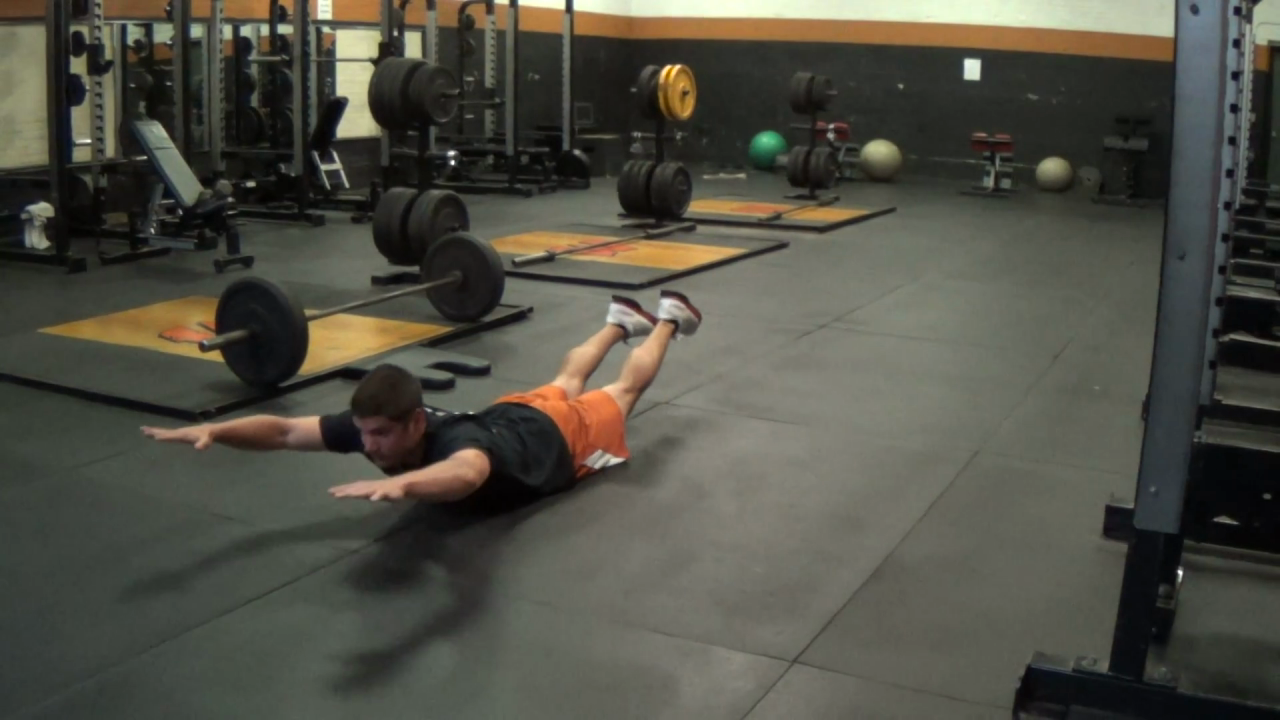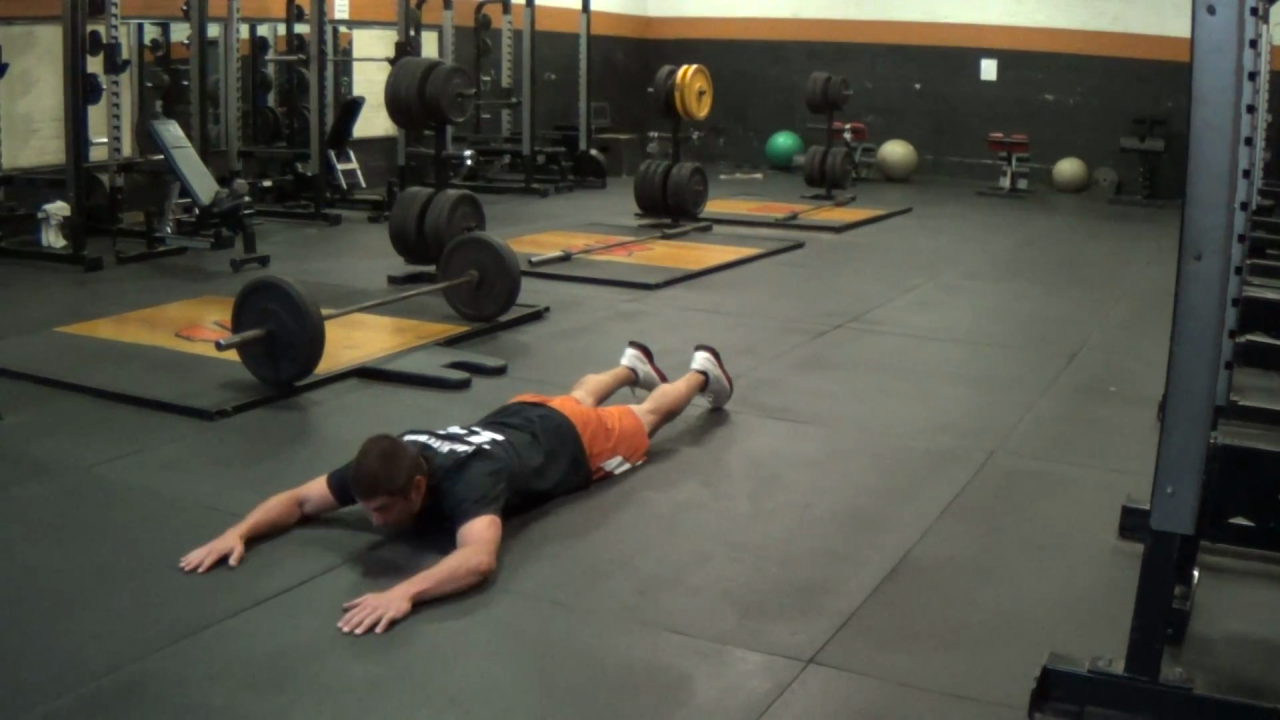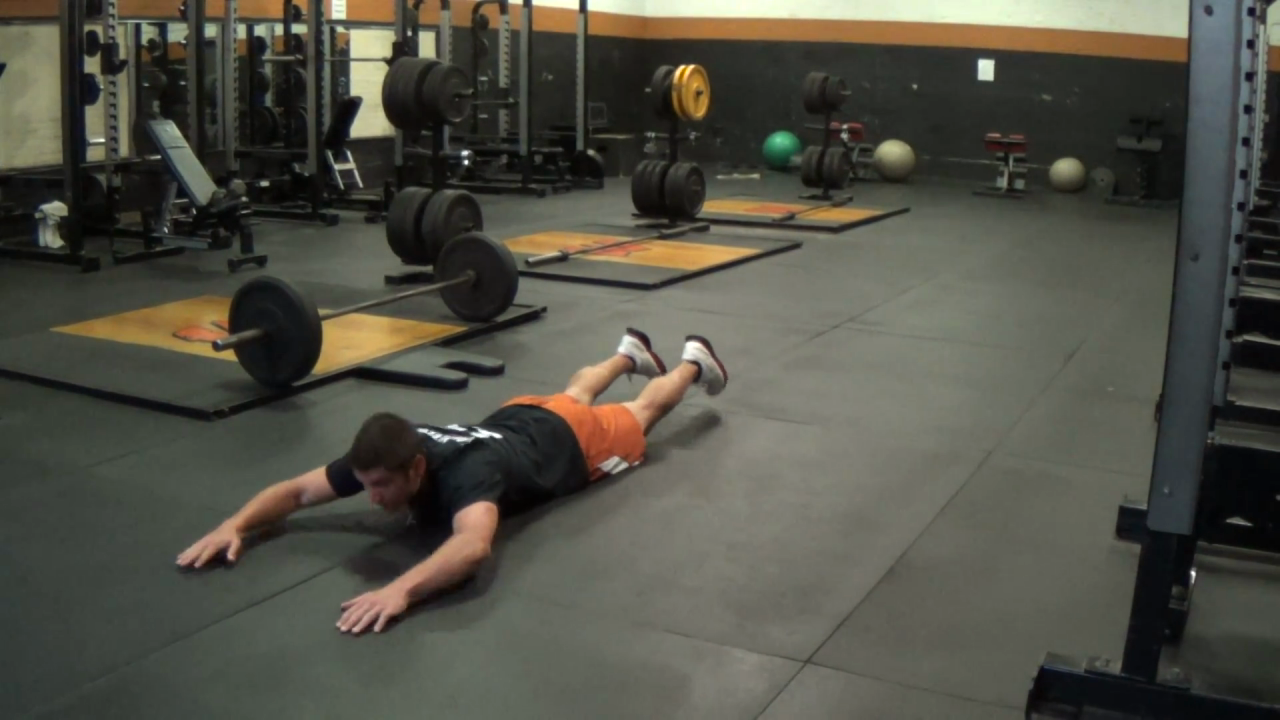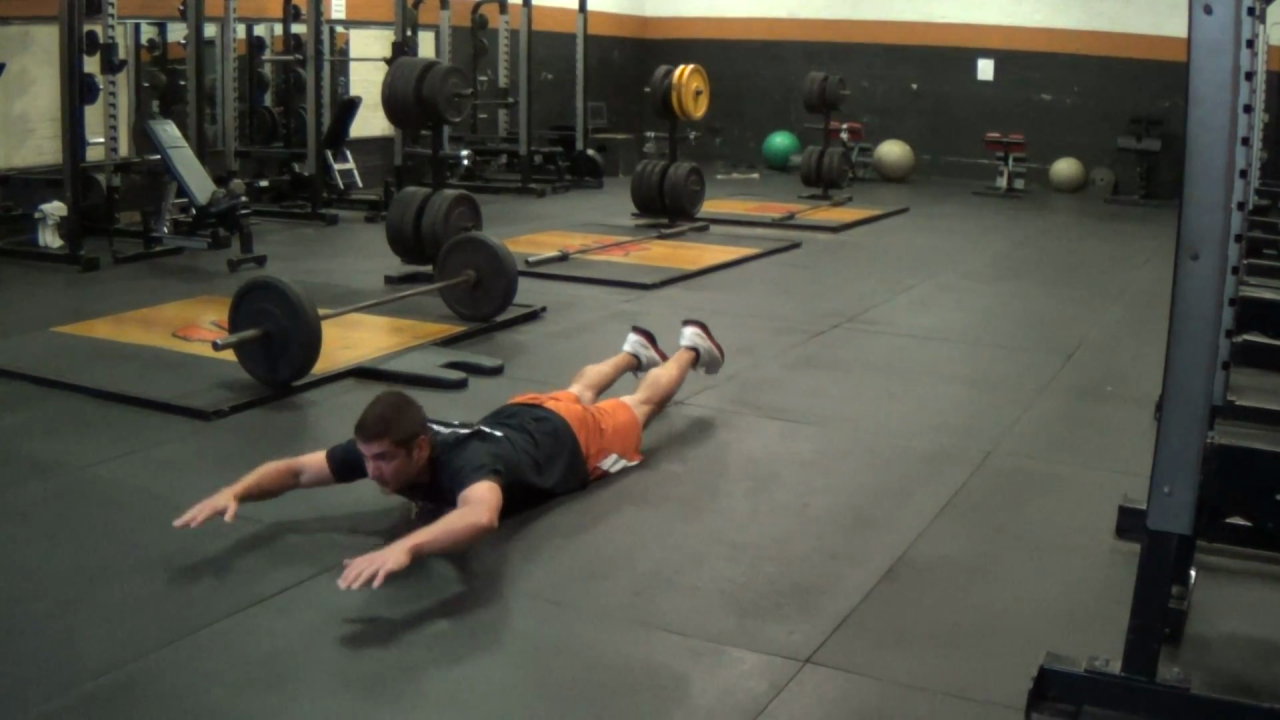
dt=1s
person 1, frame 1
left shoulder: (456, 443)
right shoulder: (372, 422)
left elbow: (467, 475)
right elbow: (285, 429)
left wrist: (400, 482)
right wrist: (211, 429)
left hip: (558, 441)
right hip: (507, 419)
left knee: (621, 393)
right knee: (568, 385)
left ankle: (669, 318)
right ankle: (622, 321)
person 1, frame 2
left shoulder: (467, 483)
right shoulder: (383, 470)
left elbow: (479, 559)
right elbow: (300, 499)
left wrist: (404, 592)
right wrist: (238, 532)
left hip: (569, 440)
right hip: (516, 419)
left knee: (642, 418)
right knee: (579, 395)
left ankle: (702, 371)
right ankle: (633, 364)
person 1, frame 3
left shoulder: (464, 472)
right shoulder: (380, 457)
left elbow: (474, 545)
right elbow: (296, 488)
left wrist: (401, 588)
right wrist: (234, 524)
left hip: (566, 442)
right hip: (515, 419)
left knee: (636, 416)
right knee: (575, 394)
left ankle: (695, 362)
right ankle: (630, 353)
person 1, frame 4
left shoulder: (459, 461)
right shoulder: (378, 450)
left elbow: (482, 518)
right elbow: (295, 470)
left wrist: (403, 547)
right wrist: (233, 492)
left hip: (566, 440)
right hip: (517, 420)
left knee: (636, 409)
right knee: (577, 391)
left ankle: (691, 348)
right ankle: (635, 351)
